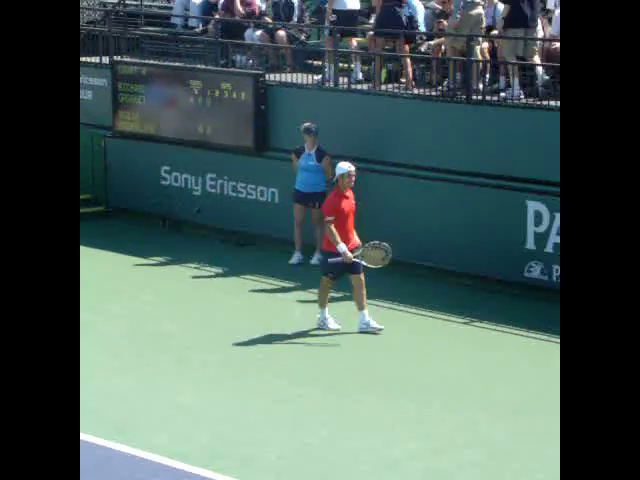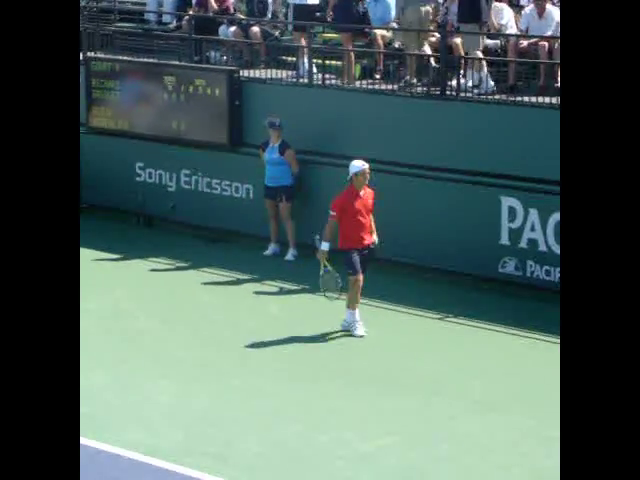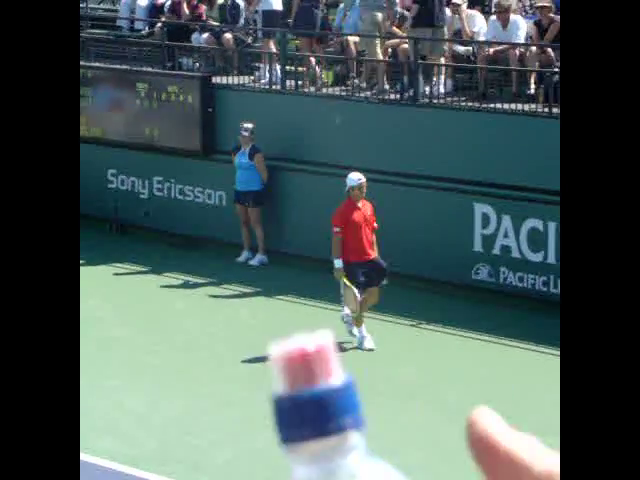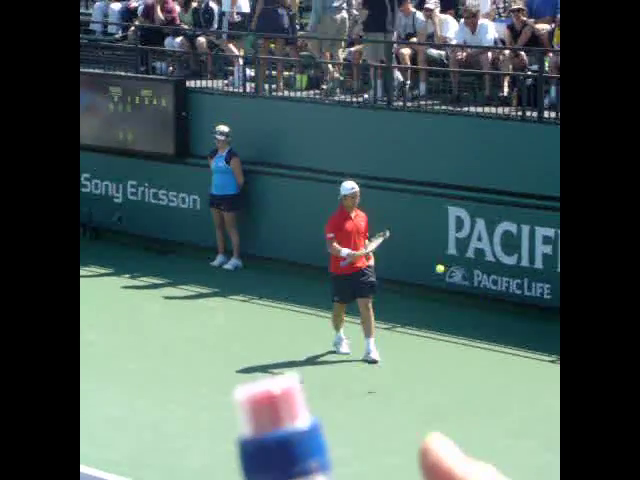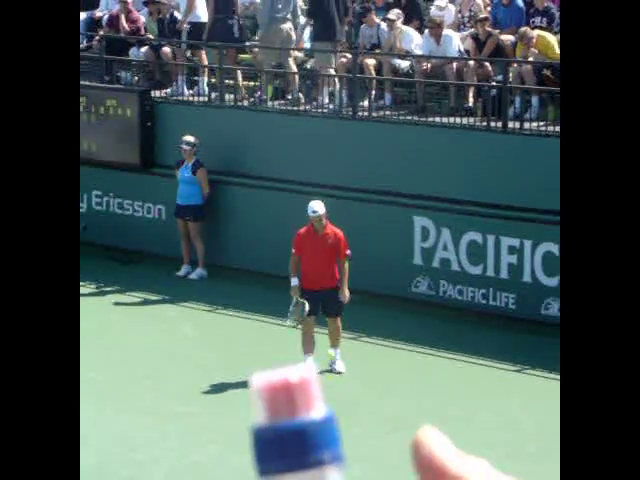
dt=0.4s
person 1, frame 1
left shoulder: (350, 194)
right shoulder: (332, 200)
right elbow: (329, 228)
left wrist: (355, 238)
right wrist: (342, 249)
left hip: (351, 246)
right hip: (334, 250)
left knee: (360, 281)
right knee: (327, 282)
left ankle: (365, 321)
right ankle: (323, 318)
person 1, frame 2
left shoulder: (370, 193)
right shoulder: (343, 198)
right elbow: (331, 223)
left wrist: (374, 233)
right wrist: (324, 247)
left hip: (366, 245)
right hip: (349, 247)
left knee: (358, 282)
right knee: (357, 281)
left ankle: (349, 320)
right ankle: (354, 319)
person 1, frame 3
left shoulder: (368, 206)
right shoulder: (342, 211)
right elbow: (336, 239)
left wrist: (375, 254)
right wrist: (338, 265)
left hip: (370, 258)
right hip: (352, 260)
left knee: (374, 295)
right knee: (358, 297)
left ankle: (350, 316)
right ankle: (362, 336)
person 1, frame 4
left shoulder: (362, 216)
right shoulder: (335, 219)
right elbow: (331, 245)
left wrist: (370, 258)
right wrist: (346, 253)
left hip: (362, 269)
right hip: (341, 272)
left knee: (366, 306)
right knee: (339, 307)
left ankle: (370, 348)
right ankle: (339, 338)
person 1, frame 5
left shoulder: (337, 235)
right shoulder: (301, 235)
left elbow: (344, 261)
right elbow: (294, 260)
left wrist: (344, 287)
right wrist: (294, 283)
left hip: (331, 286)
right hip: (308, 288)
left knee: (334, 322)
right knee: (307, 325)
left ankle: (335, 358)
person 2, frame 1
left shoulder: (322, 155)
right shoulder: (297, 153)
left elbow: (329, 175)
left wrist: (319, 183)
left hip: (318, 193)
right hip: (300, 191)
left knee: (317, 223)
right knee: (298, 222)
left ankle: (318, 253)
right ankle: (298, 254)
person 2, frame 2
left shoulder: (285, 148)
right shoulder: (264, 147)
left elbow: (295, 169)
left wrist: (287, 179)
left hip: (284, 187)
right hip: (269, 185)
left knee: (286, 218)
right knee: (272, 217)
left ankle: (292, 249)
right ankle: (274, 245)
person 2, frame 3
left shoulder: (255, 153)
right shoulder: (236, 151)
left elbow: (264, 174)
left wrist: (258, 187)
left hip: (253, 192)
right hip: (239, 190)
left knee: (255, 223)
right knee: (244, 222)
left ankle: (261, 255)
right ankle: (246, 252)
person 2, frame 4
left shoulder: (232, 156)
right shoulder: (213, 154)
left elbow: (240, 179)
left wrist: (234, 191)
left hip: (228, 196)
right hip: (215, 194)
left knee: (230, 228)
right knee: (218, 227)
left ankle: (236, 259)
right ankle: (221, 256)
person 2, frame 5
left shoulder: (198, 167)
right shoulder: (180, 165)
left elbow: (206, 190)
left wrist: (198, 202)
left hip: (194, 207)
right hip: (180, 204)
left knee: (195, 237)
right knee: (183, 237)
left ankle: (201, 269)
right ankle: (186, 266)
